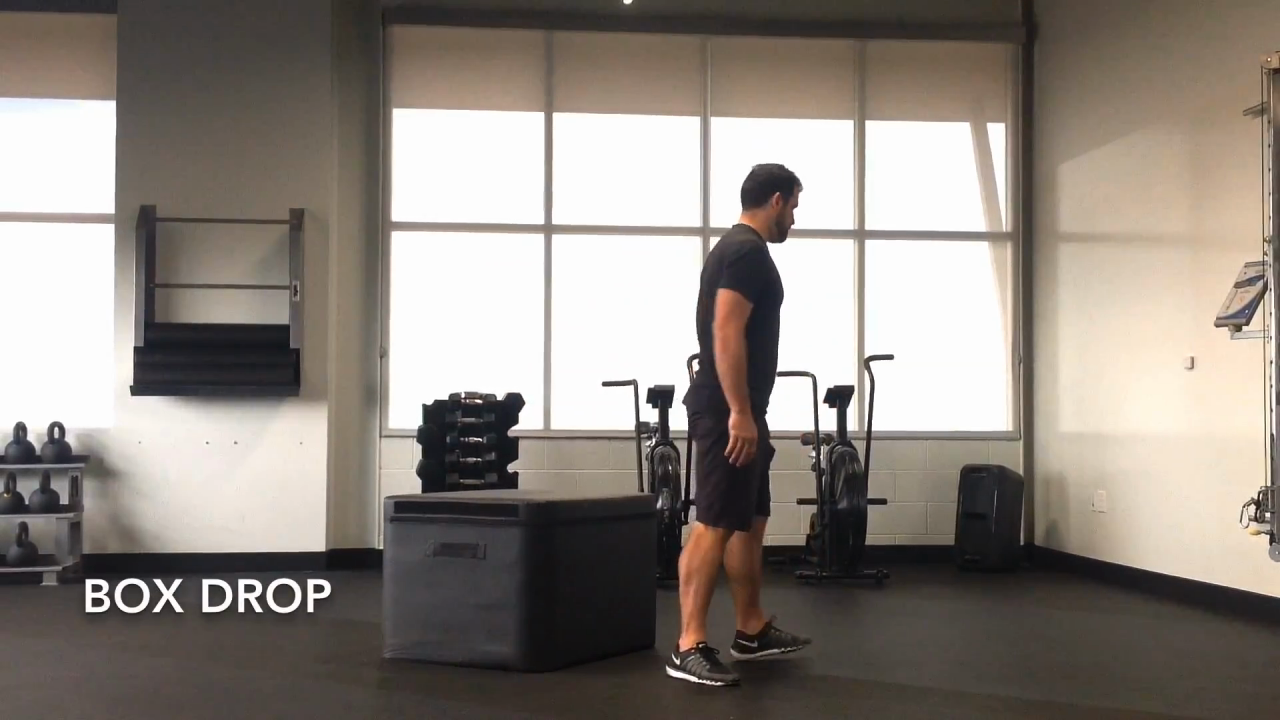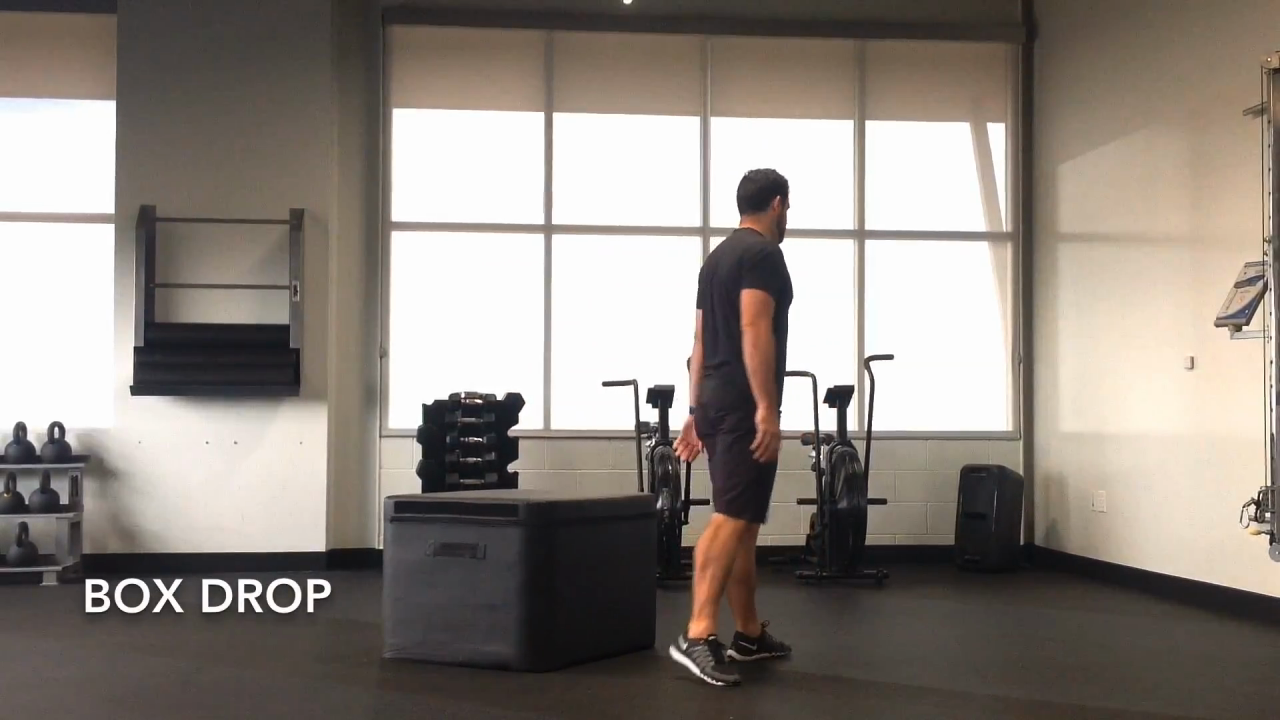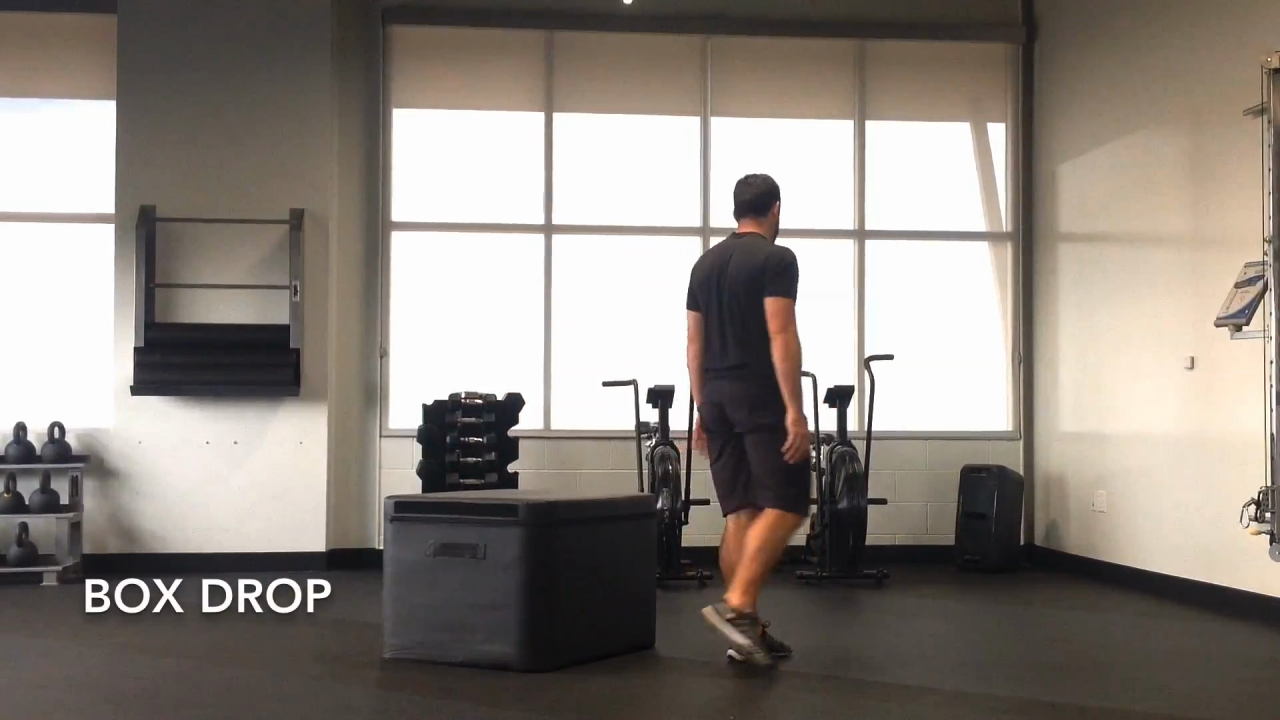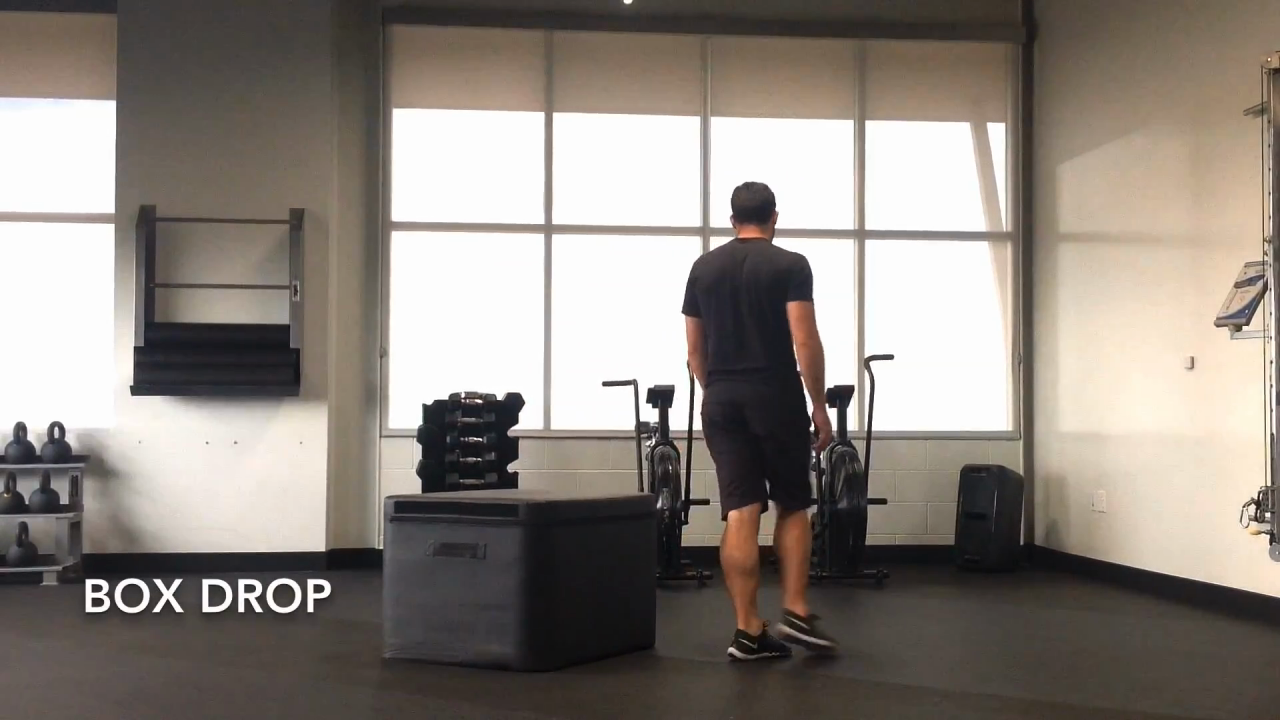
dt=0.2s
person 1, frame 1
left shoulder: (737, 249)
right shoulder: (748, 251)
right elbow: (726, 332)
right wrist: (741, 413)
left hip: (734, 408)
right hip: (727, 409)
left knee: (751, 520)
right knee: (715, 525)
left ankle: (752, 630)
right ankle: (688, 647)
person 1, frame 2
left shoulder: (720, 255)
right shoulder: (763, 252)
left elbow: (702, 340)
right elbow: (756, 331)
left wrist: (697, 412)
right wrist: (767, 408)
left hip: (719, 399)
right hip: (744, 404)
left knee: (745, 520)
right knee: (733, 516)
left ankle: (750, 633)
right ankle: (698, 635)
person 1, frame 3
left shoulder: (706, 262)
right shoulder: (776, 258)
left elbow: (694, 343)
right elbow: (781, 337)
left wrist: (702, 412)
right wrist: (796, 411)
left hip: (719, 400)
right hip: (760, 400)
left knee: (741, 514)
right knee: (785, 507)
left ankle: (748, 627)
right ankle: (736, 604)
person 1, frame 4
left shoulder: (703, 267)
right shoulder: (790, 264)
left elbow: (694, 348)
right elbow: (805, 340)
right wrist: (819, 407)
left hip: (721, 402)
right hip: (774, 399)
left knee: (740, 515)
right knee: (793, 508)
left ankle: (749, 632)
right ankle: (796, 613)
